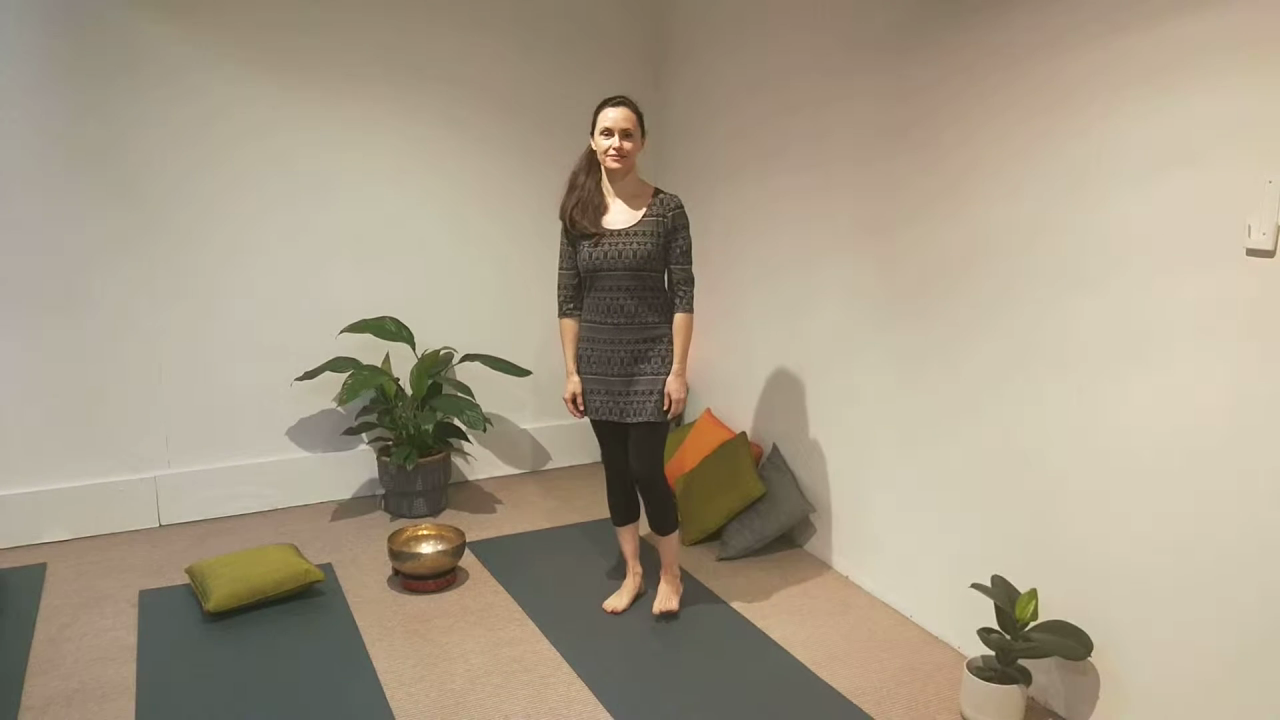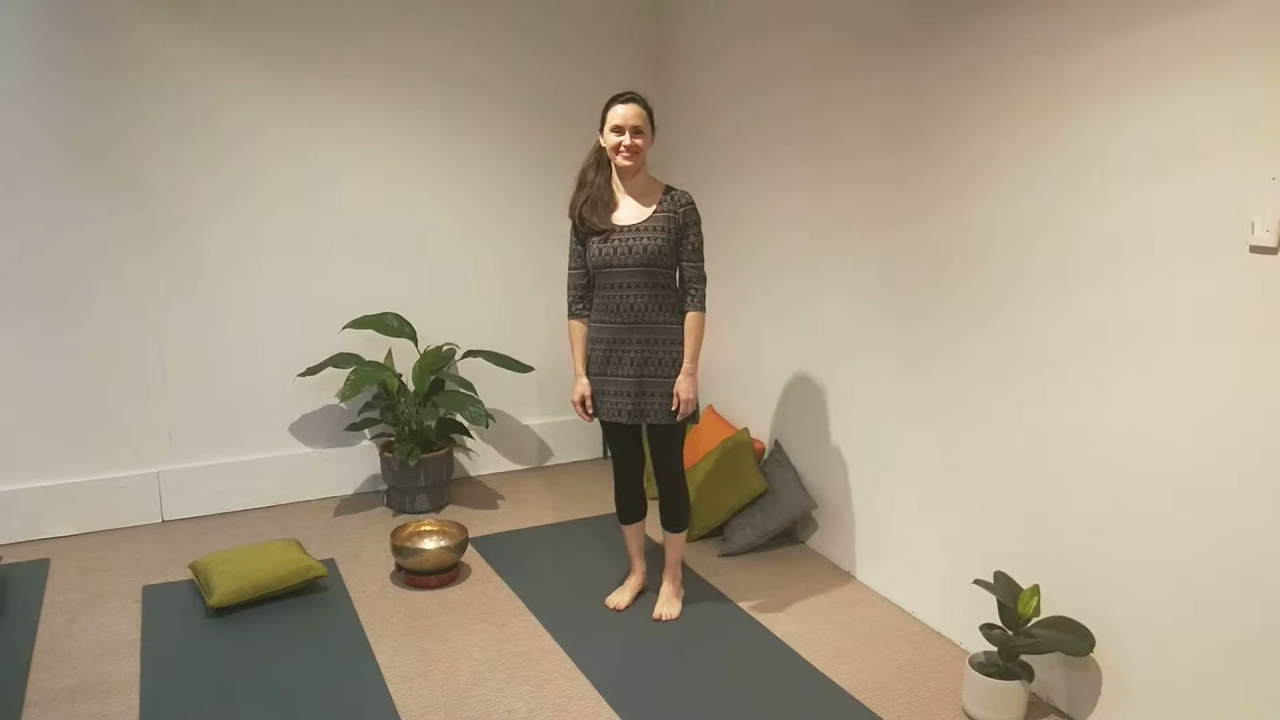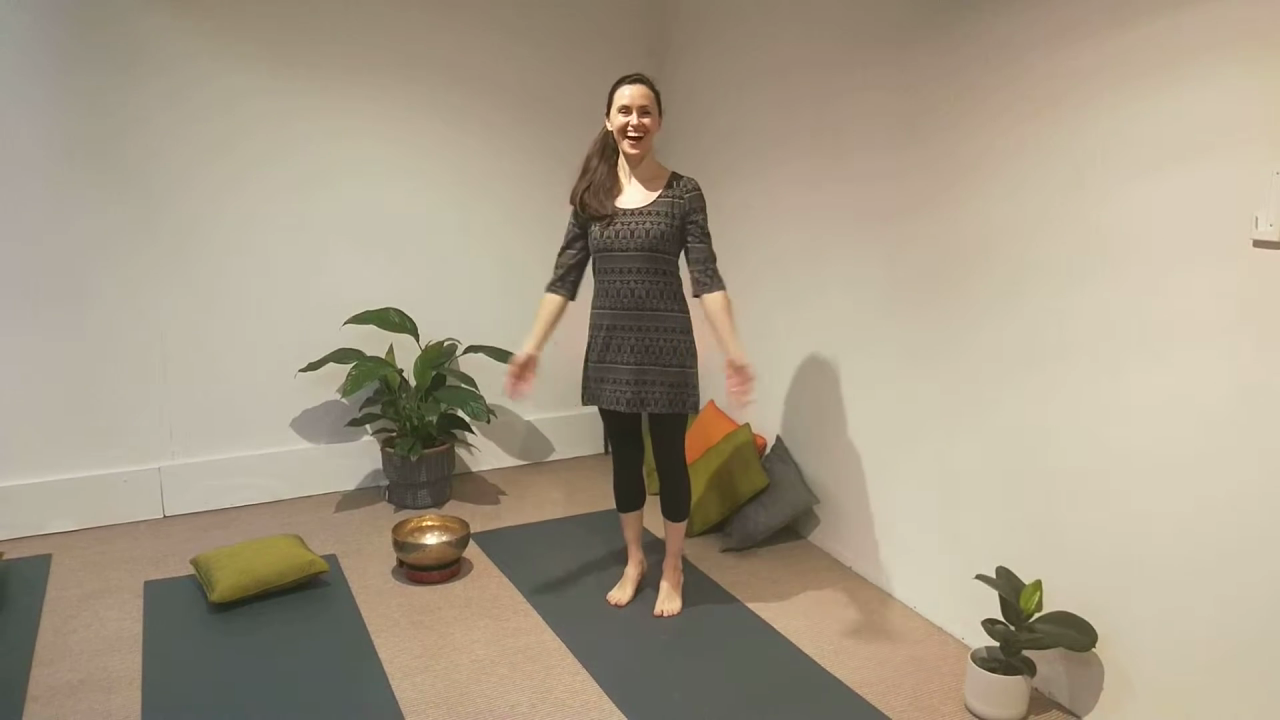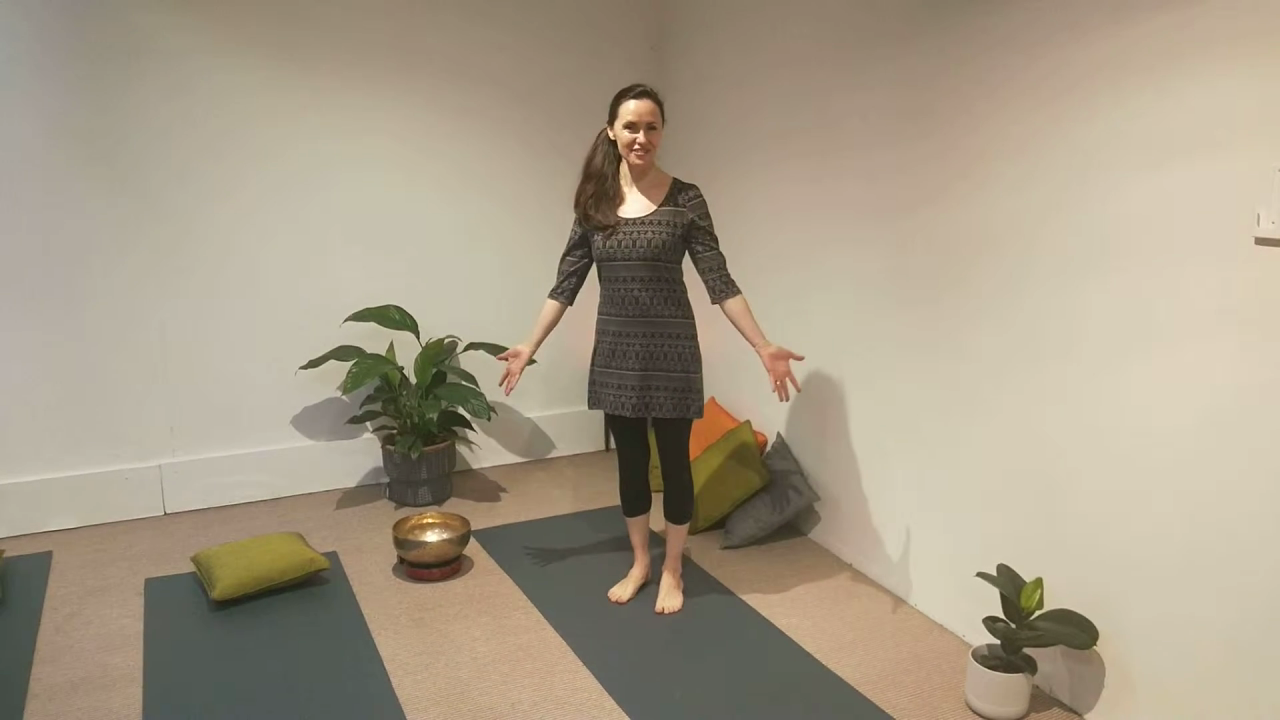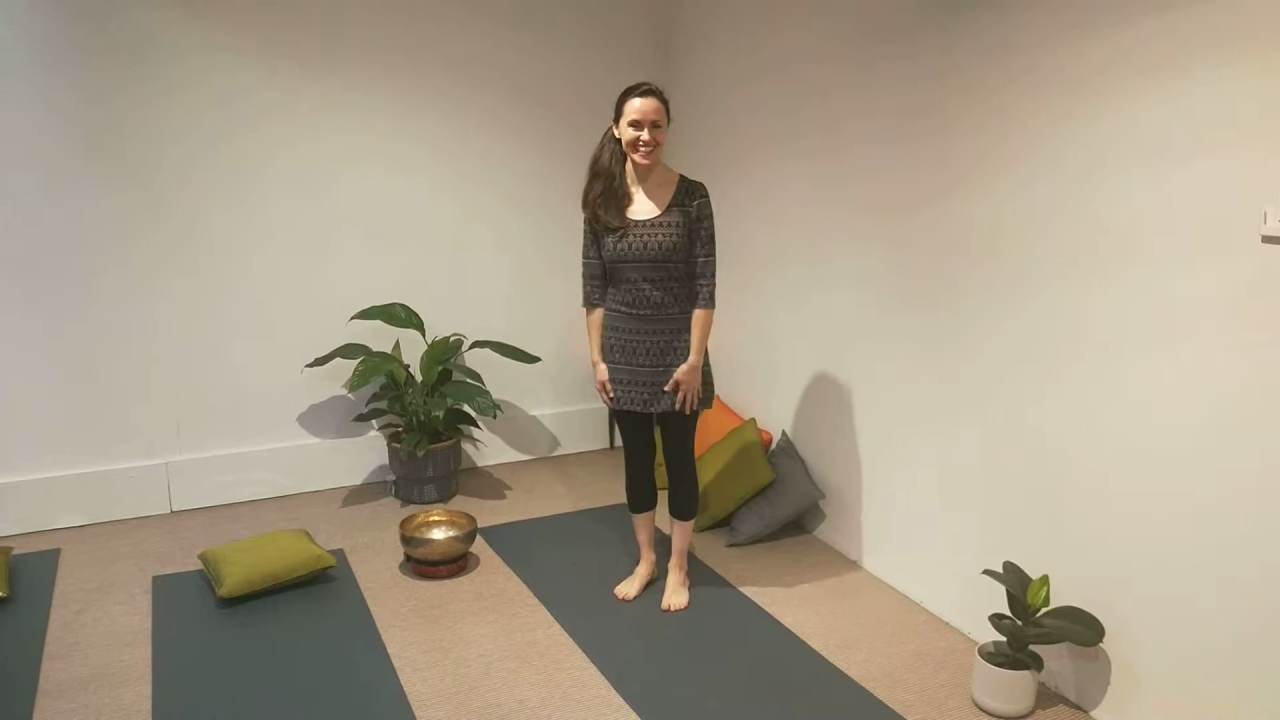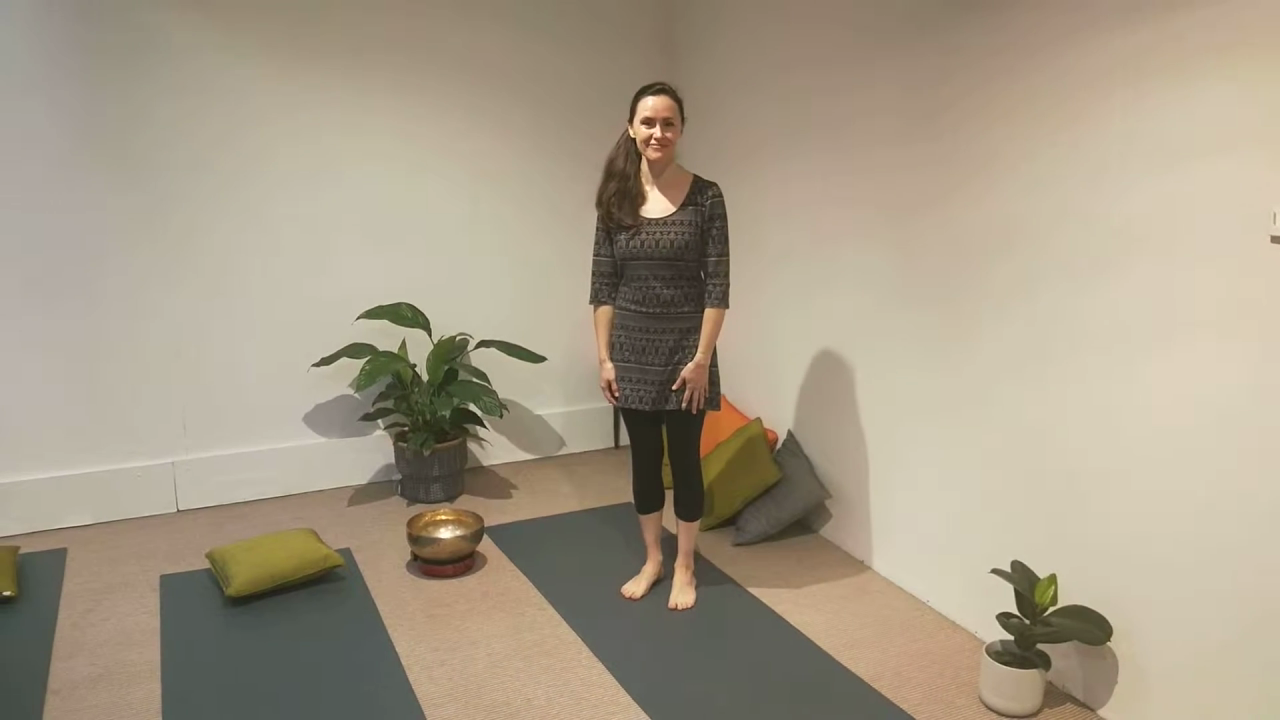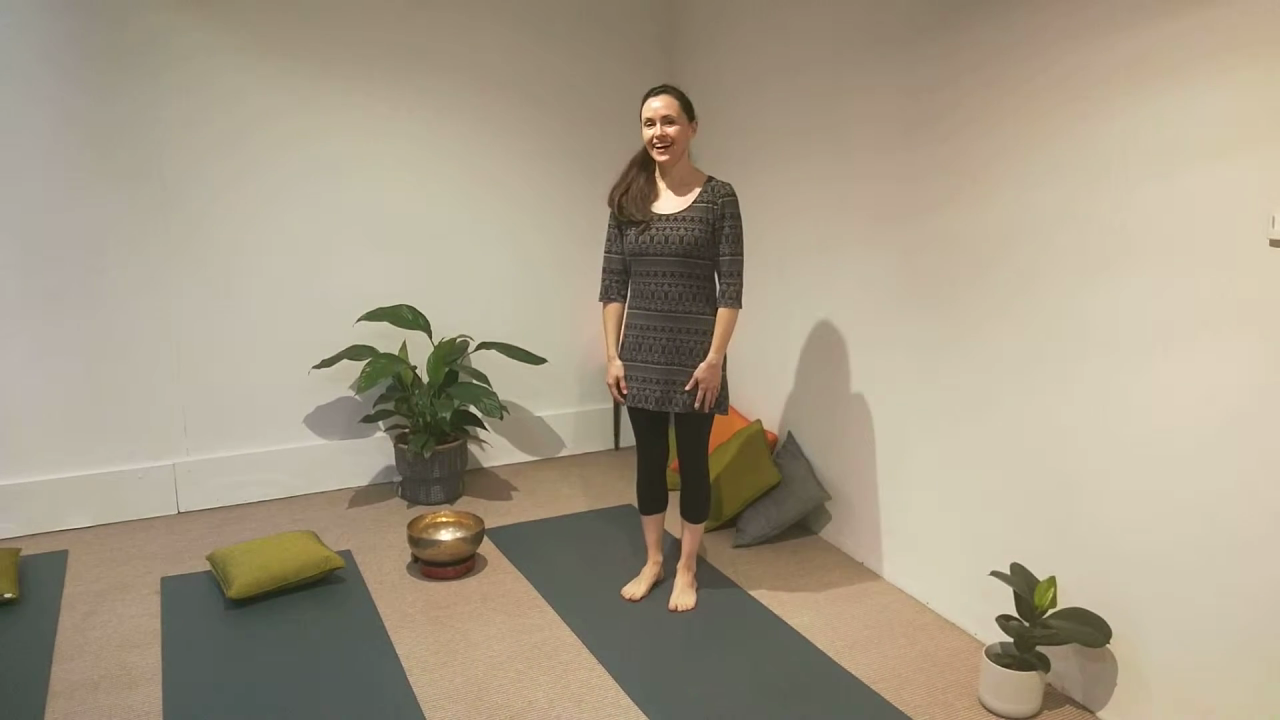
dt=0.7s
person 1, frame 1
left shoulder: (667, 209)
right shoulder: (579, 212)
left elbow: (683, 295)
right elbow: (568, 298)
left wrist: (679, 369)
right wrist: (571, 370)
left hip: (651, 358)
right hip: (599, 360)
left knee: (646, 469)
right knee: (616, 469)
left ankle: (670, 574)
right ankle: (633, 573)
person 1, frame 2
left shoulder: (678, 206)
right shoulder: (588, 209)
left elbow: (694, 294)
right elbow: (578, 298)
left wrist: (689, 369)
right wrist: (580, 373)
left hip: (663, 358)
right hip: (609, 360)
left knee: (668, 468)
right knee: (625, 468)
left ankle: (672, 579)
right ankle: (635, 571)
person 1, frame 3
left shoulder: (683, 193)
right shoulder: (591, 194)
left elbow: (706, 277)
right elbow: (564, 278)
left wrist: (730, 348)
right wrist: (532, 345)
left hip: (665, 343)
right hip: (610, 344)
left knee: (669, 458)
right knee: (624, 456)
left ankle: (672, 572)
right ankle: (634, 561)
person 1, frame 4
left shoulder: (685, 200)
right shoulder: (594, 200)
left elbow: (719, 281)
right elbow: (566, 282)
left wrist: (763, 347)
right wrist: (530, 346)
left hip: (670, 348)
right hip: (615, 350)
left knee: (673, 461)
right knee: (630, 460)
left ankle: (672, 570)
right ankle: (639, 562)
person 1, frame 5
left shoulder: (692, 197)
right shoulder: (602, 199)
left elbow: (705, 286)
right elbow: (594, 287)
left wrist: (695, 359)
right wrist: (596, 358)
left hip: (676, 347)
right hip: (624, 348)
left knee: (679, 458)
right knee: (637, 457)
left ankle: (678, 568)
right ankle: (645, 560)
person 1, frame 6
left shoulder: (705, 196)
right shoulder: (616, 197)
left elbow: (717, 285)
right elbow: (603, 284)
left wrist: (702, 358)
right wrist: (604, 356)
left hip: (685, 347)
right hip: (632, 348)
left knee: (684, 458)
right knee: (644, 457)
left ankle: (684, 567)
right ankle: (652, 560)
person 1, frame 7
left shoulder: (718, 196)
right shoulder: (628, 197)
left elbow: (731, 286)
right elbow: (612, 282)
left wrist: (715, 357)
right wrist: (612, 353)
left hip: (693, 347)
right hip: (641, 347)
left knee: (692, 459)
right knee: (649, 457)
left ankle: (687, 569)
right ankle: (652, 561)
